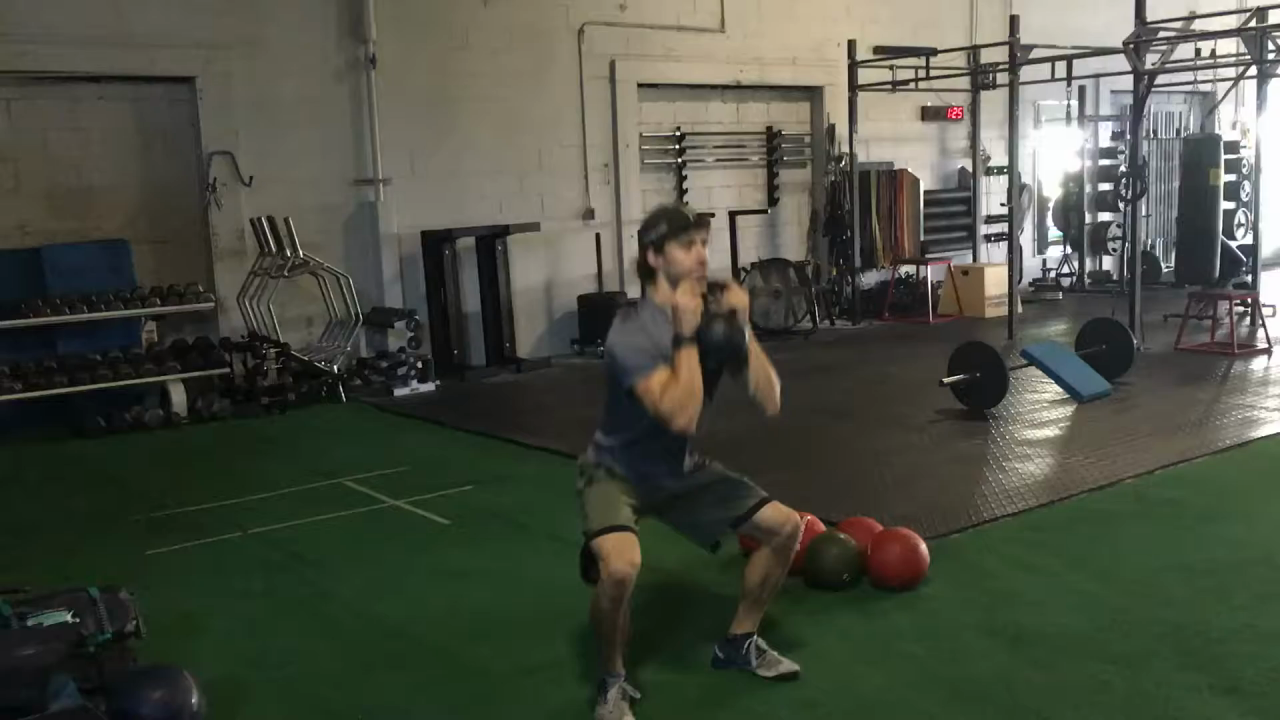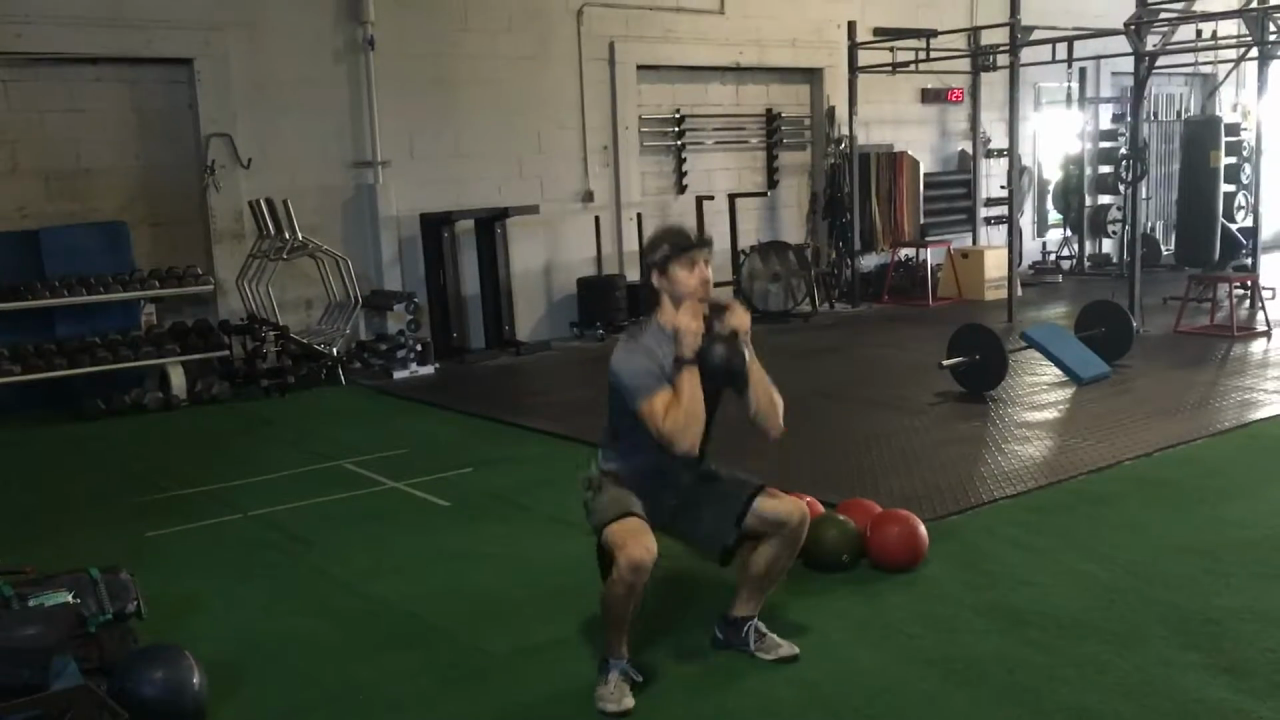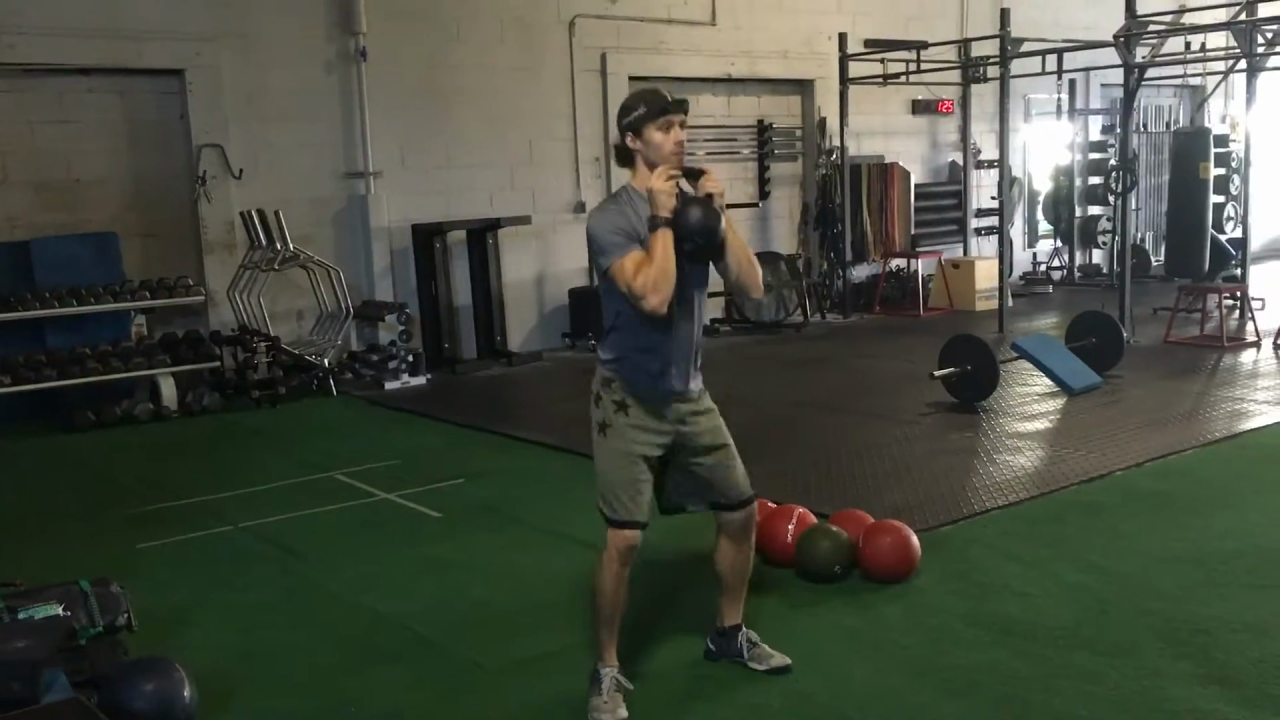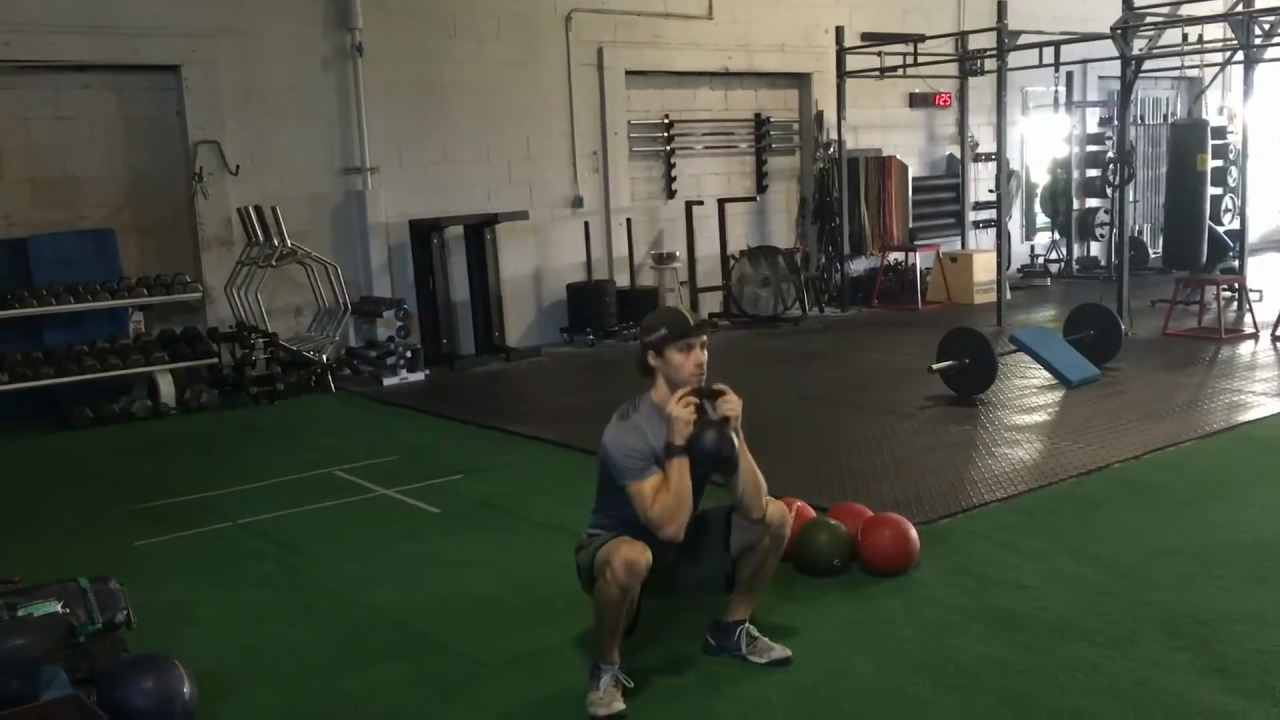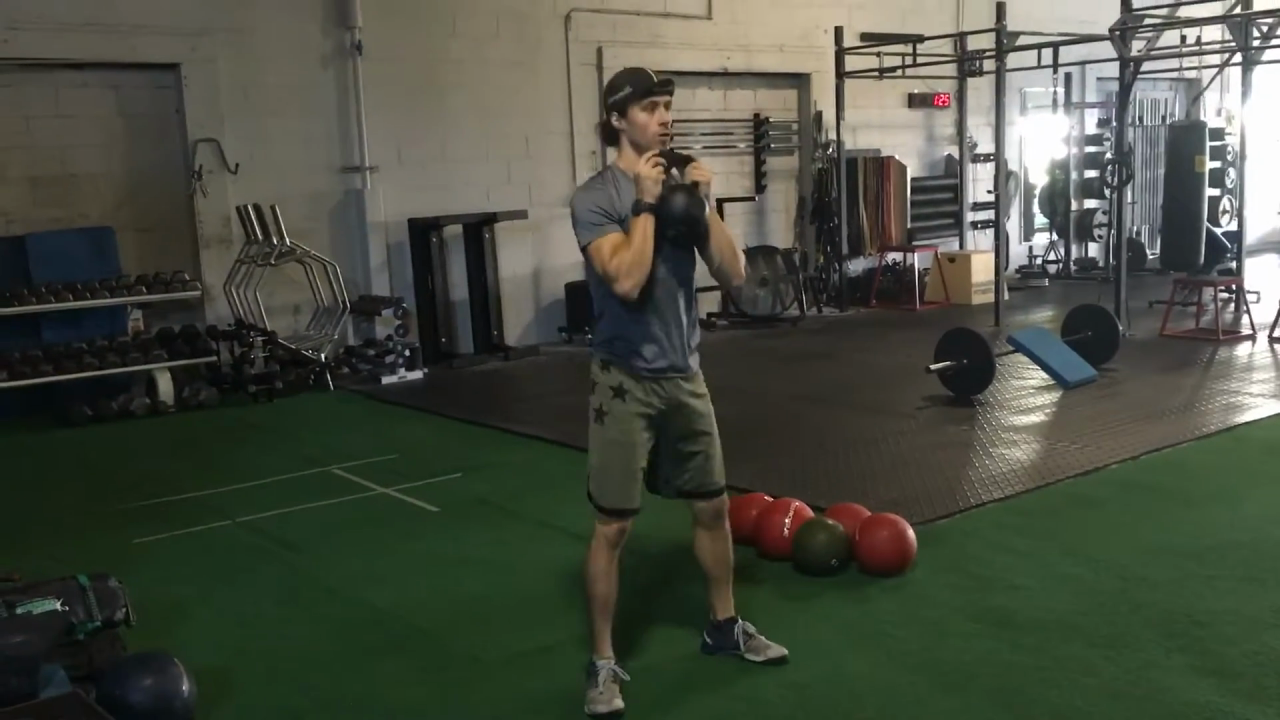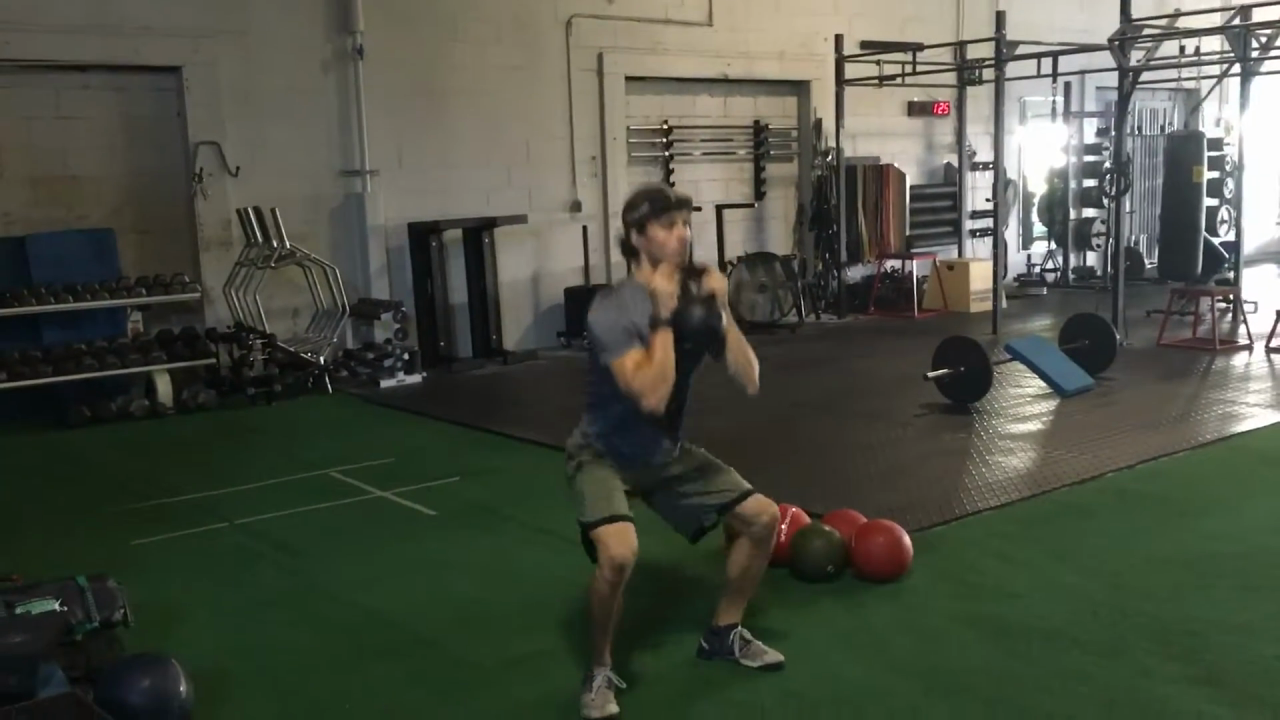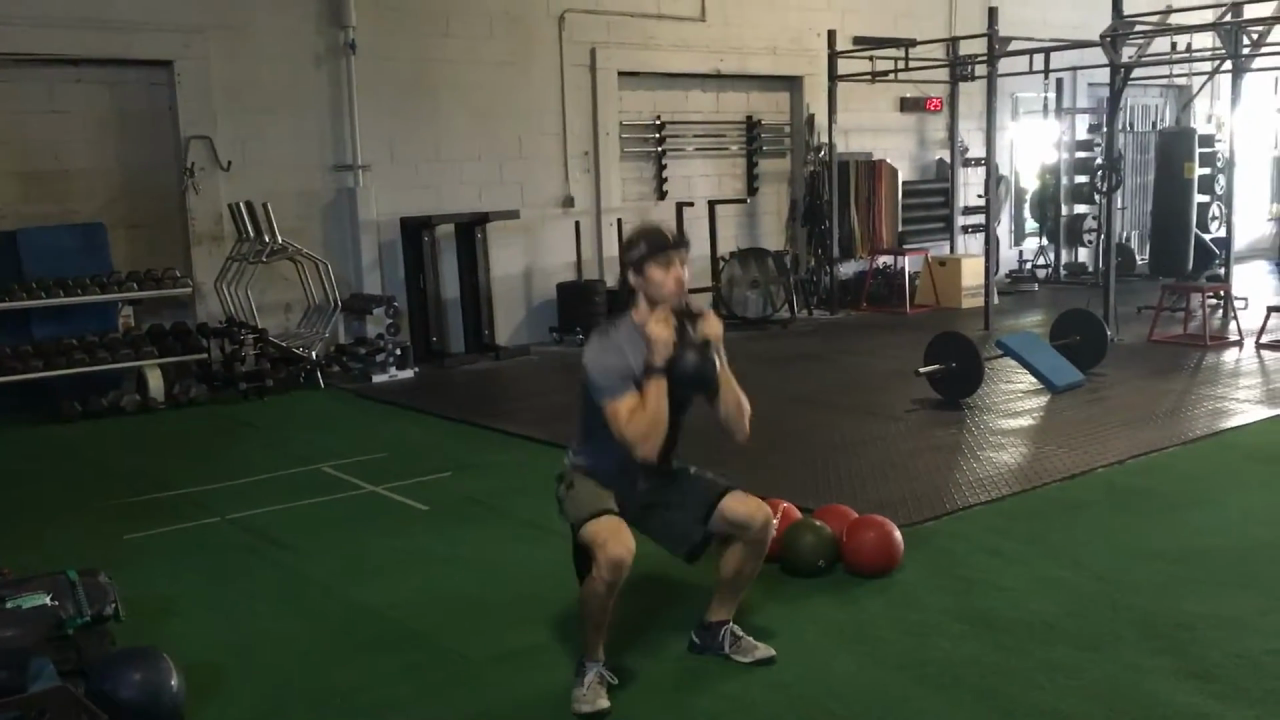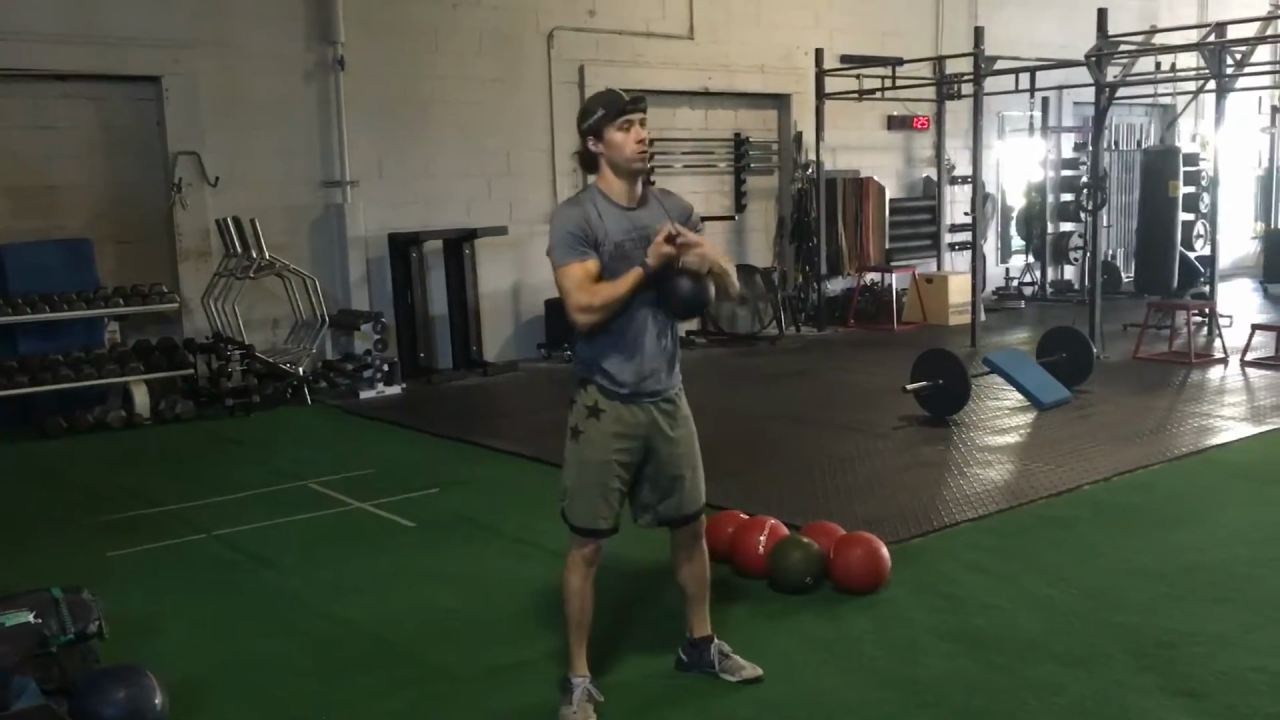
dt=0.7s
person 1, frame 1
left shoulder: (716, 316)
right shoulder: (632, 332)
left elbow: (770, 401)
right elbow: (681, 418)
left wrist: (742, 325)
right wrist: (685, 335)
left hip: (681, 471)
right hip: (616, 473)
left knee: (785, 526)
right knee: (620, 566)
left ankle: (739, 641)
person 1, frame 2
right shoulder: (636, 355)
left elbow: (773, 425)
right elbow: (684, 440)
left wrist: (745, 350)
right wrist: (687, 356)
left hip: (688, 485)
right hip: (623, 487)
left knee: (791, 518)
right knee: (637, 555)
left ankle: (737, 623)
right ankle: (615, 662)
person 1, frame 3
left shoulder: (696, 205)
right shoulder: (611, 218)
left elbow: (751, 287)
right elbow: (654, 297)
left wrist: (720, 213)
right wrist: (661, 217)
left hip: (687, 396)
right hip: (627, 402)
left knee: (740, 514)
right knee: (624, 539)
left ankle: (729, 635)
person 1, frame 4
left shoulder: (712, 411)
right shoulder: (628, 432)
left elbow: (754, 508)
right elbow: (669, 526)
left wrist: (735, 433)
right wrist: (677, 442)
left hip: (683, 547)
right hip: (613, 542)
left knee: (775, 518)
right knee: (631, 560)
left ankle: (730, 629)
right ankle: (606, 668)
person 1, frame 5
left shoulder: (681, 183)
right shoulder: (596, 196)
left elbow: (732, 274)
right elbow: (625, 280)
left wrist: (703, 203)
right wrist: (644, 202)
left hip: (684, 376)
right hip: (625, 381)
left knee: (712, 509)
right knee: (613, 526)
left ankle: (724, 628)
right ankle: (603, 664)
person 1, frame 6
left shoulder: (696, 295)
right shoulder: (612, 310)
left elbow: (749, 381)
right elbow: (652, 397)
left wrist: (720, 310)
right wrist: (663, 315)
left hip: (669, 453)
right hip: (605, 455)
left knee: (761, 518)
right knee: (619, 552)
left ankle: (724, 633)
right ankle: (600, 671)
person 1, frame 7
left shoulder: (693, 335)
right shoulder: (608, 348)
left elbow: (739, 427)
right elbow: (643, 444)
left wrist: (715, 355)
right wrist: (659, 359)
left hip: (660, 478)
right hip: (595, 479)
left knee: (756, 520)
right knee: (615, 554)
left ankle: (716, 628)
right ankle: (590, 666)
person 1, frame 8
left shoulder: (673, 206)
right shoulder: (576, 214)
left elbow: (731, 290)
right elbow: (582, 309)
left wrist: (710, 259)
right wrist: (646, 266)
left hip: (667, 398)
right hip: (605, 403)
left knee: (690, 530)
right knee: (587, 546)
left ankle: (700, 645)
